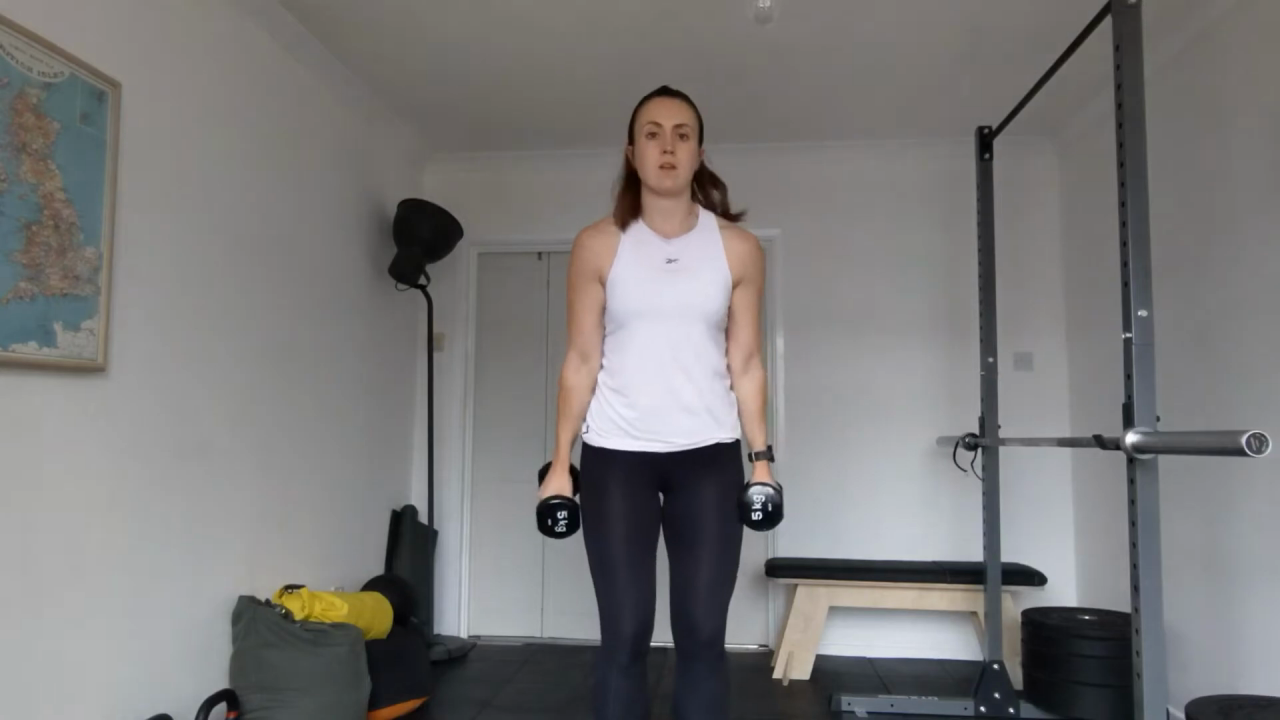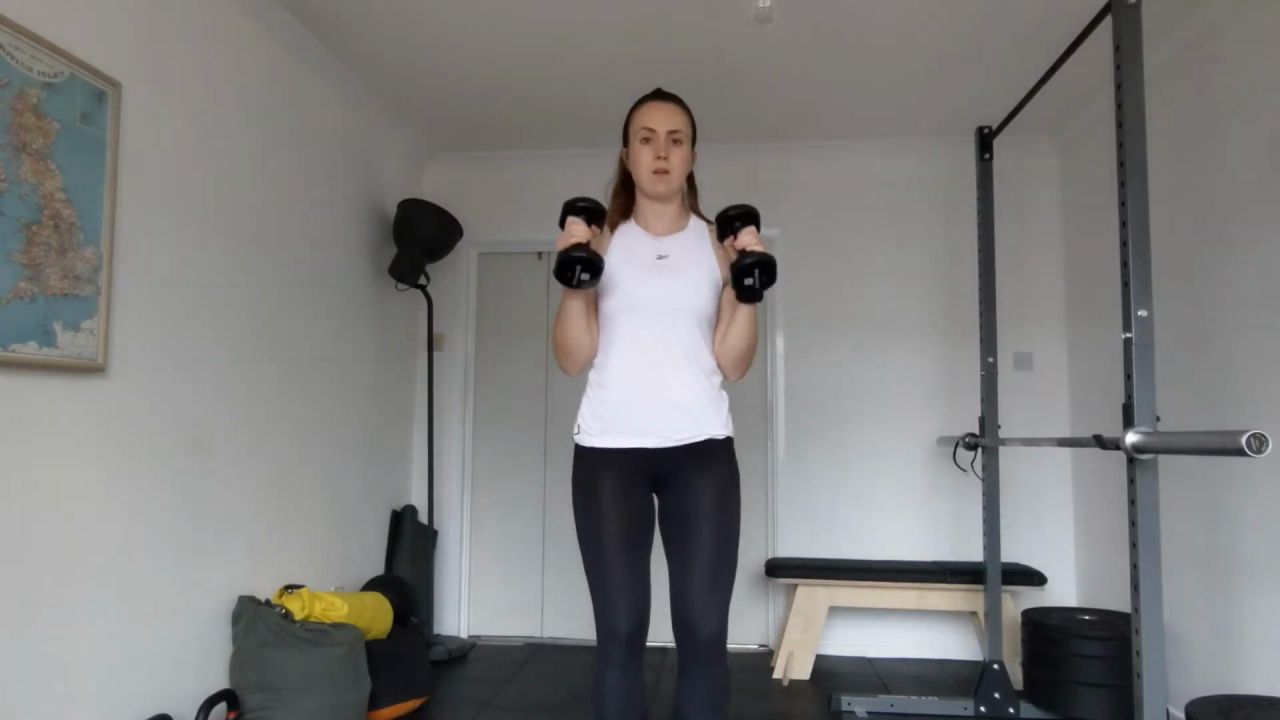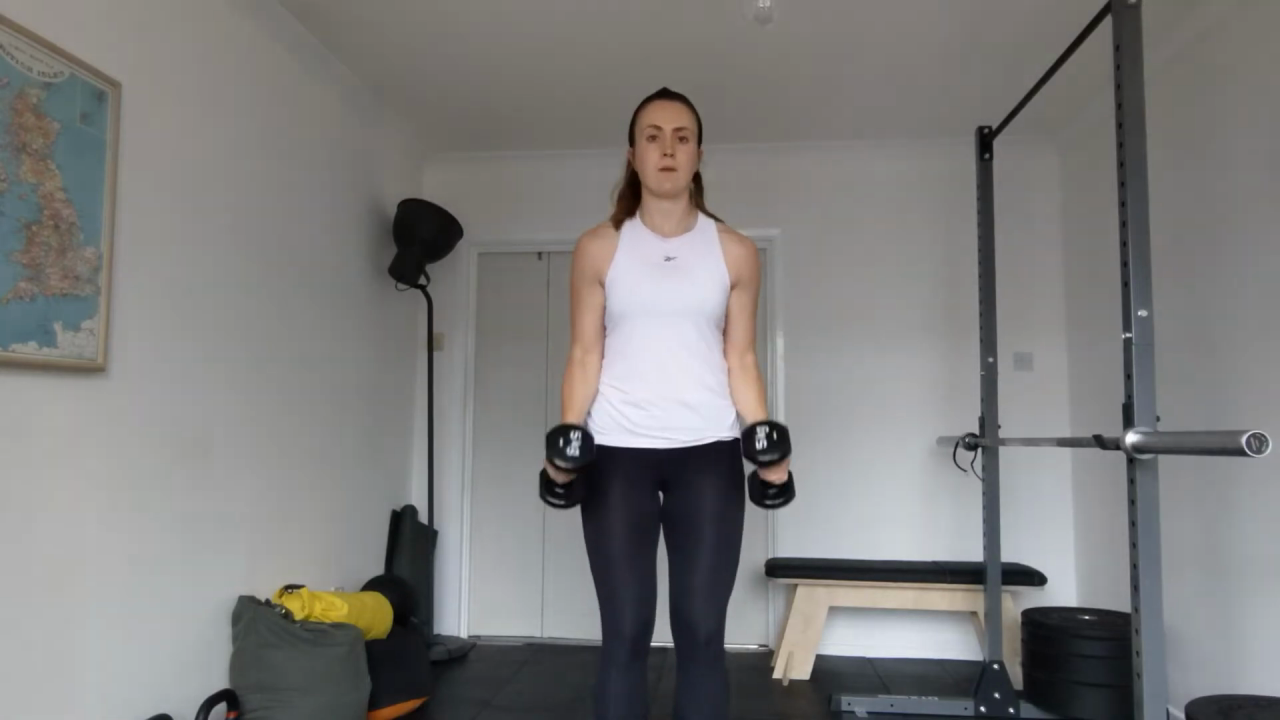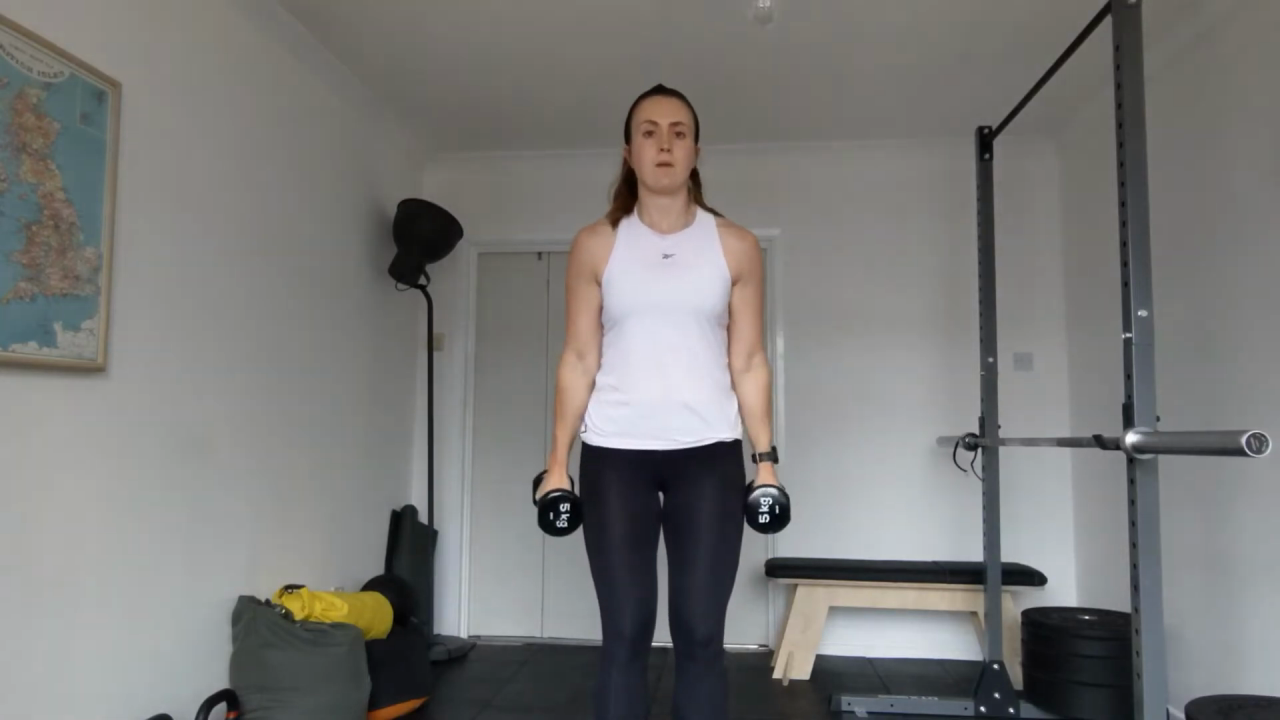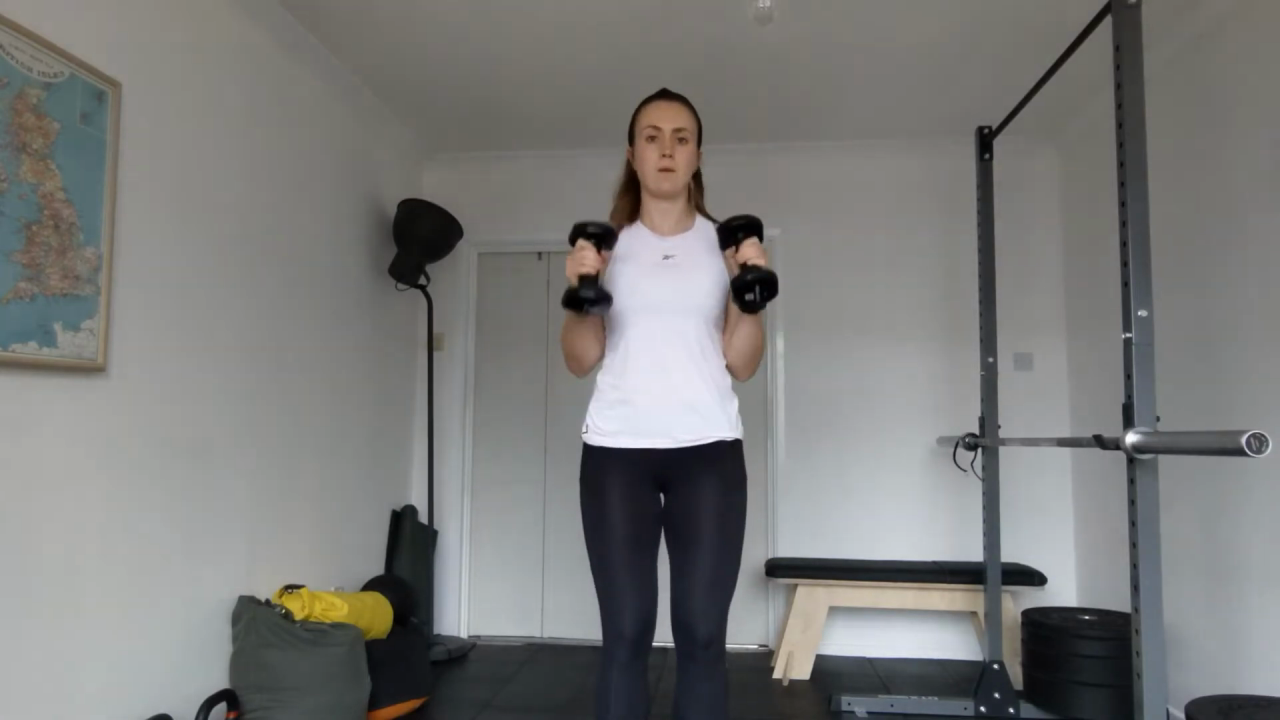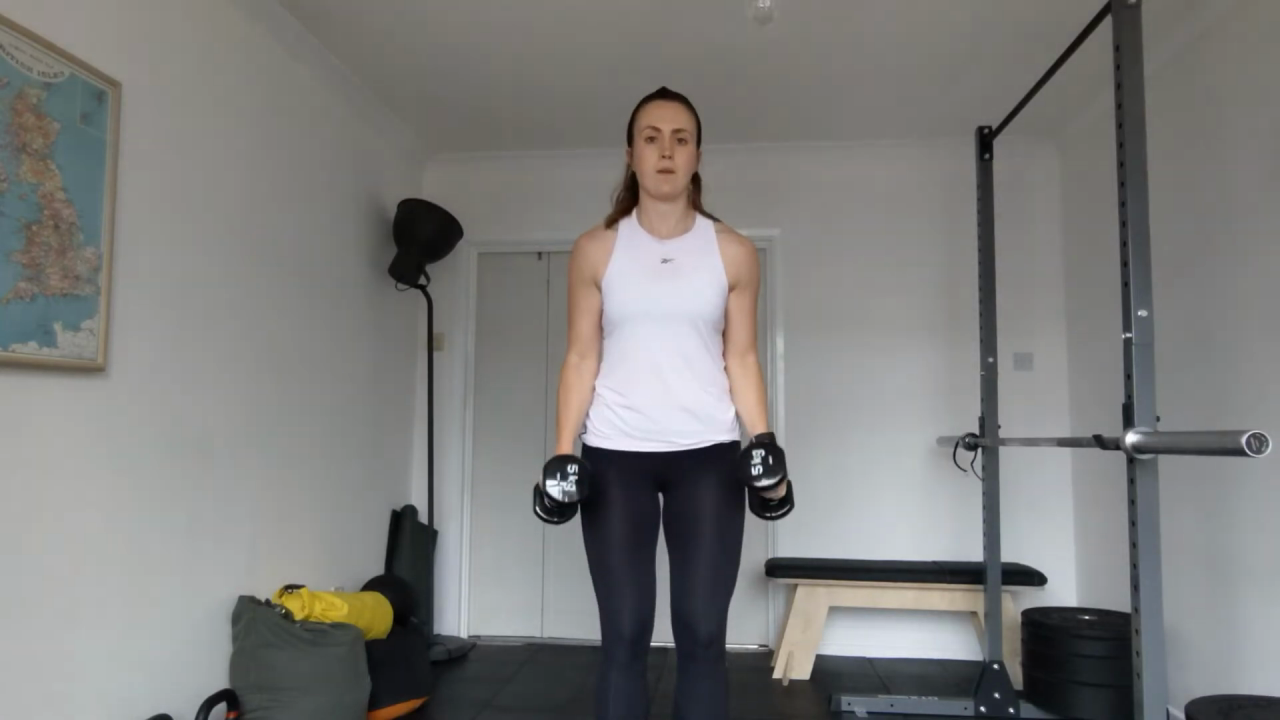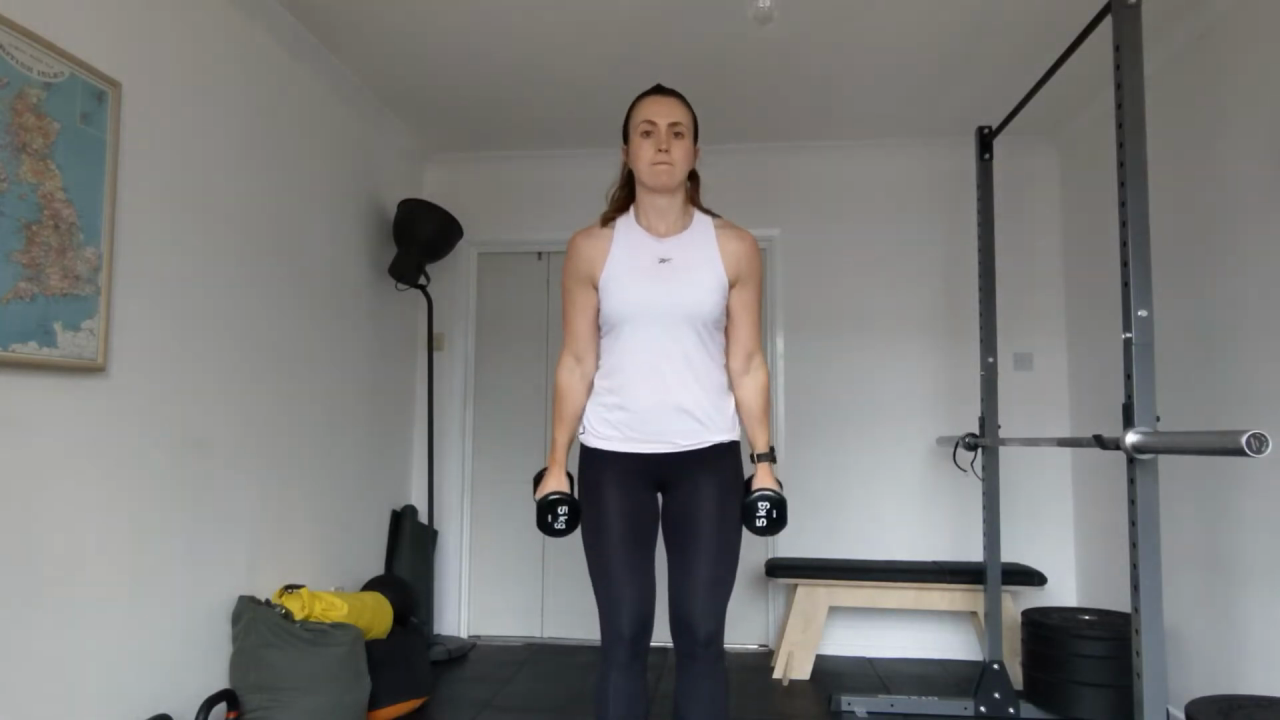
dt=0.7s
person 1, frame 1
left shoulder: (737, 247)
right shoulder: (598, 245)
left elbow: (746, 362)
right elbow: (581, 360)
left wrist: (761, 457)
right wrist: (559, 461)
left hip: (709, 458)
right hip: (617, 456)
left knee: (702, 634)
right knee: (624, 636)
person 1, frame 2
left shoulder: (722, 246)
right shoulder: (595, 241)
left elbow: (732, 363)
right elbow: (573, 358)
right wrist: (574, 278)
left hip: (701, 451)
right hip: (608, 452)
left knee: (703, 631)
right knee: (620, 633)
person 1, frame 3
left shoulder: (734, 251)
right shoulder: (598, 248)
left elbow: (740, 358)
right elbow: (585, 355)
right wrist: (567, 435)
left hip: (708, 455)
right hip: (617, 454)
left knee: (702, 632)
right knee: (625, 632)
person 1, frame 4
left shoulder: (735, 246)
right shoulder: (596, 245)
left elbow: (748, 360)
right elbow: (579, 358)
left wrist: (766, 457)
right wrist: (557, 458)
left hip: (708, 456)
right hip: (616, 456)
left knee: (700, 634)
right knee: (625, 634)
person 1, frame 5
left shoulder: (728, 245)
right shoulder: (602, 244)
left elbow: (741, 364)
right elbow: (581, 359)
right wrist: (580, 290)
left hip: (708, 453)
right hip: (616, 452)
left knee: (702, 634)
right knee: (626, 634)
person 1, frame 6
left shoulder: (732, 251)
right shoulder: (596, 249)
left elbow: (742, 360)
right elbow: (581, 359)
right wrist: (562, 451)
left hip: (707, 458)
right hip: (616, 457)
left knee: (702, 635)
right knee: (625, 636)
person 1, frame 7
left shoulder: (734, 247)
right shoulder: (591, 248)
left elbow: (747, 363)
right elbow: (577, 362)
left wrist: (764, 460)
right wrist: (556, 461)
left hip: (707, 458)
right hip: (614, 459)
left knee: (701, 635)
right knee: (624, 636)
